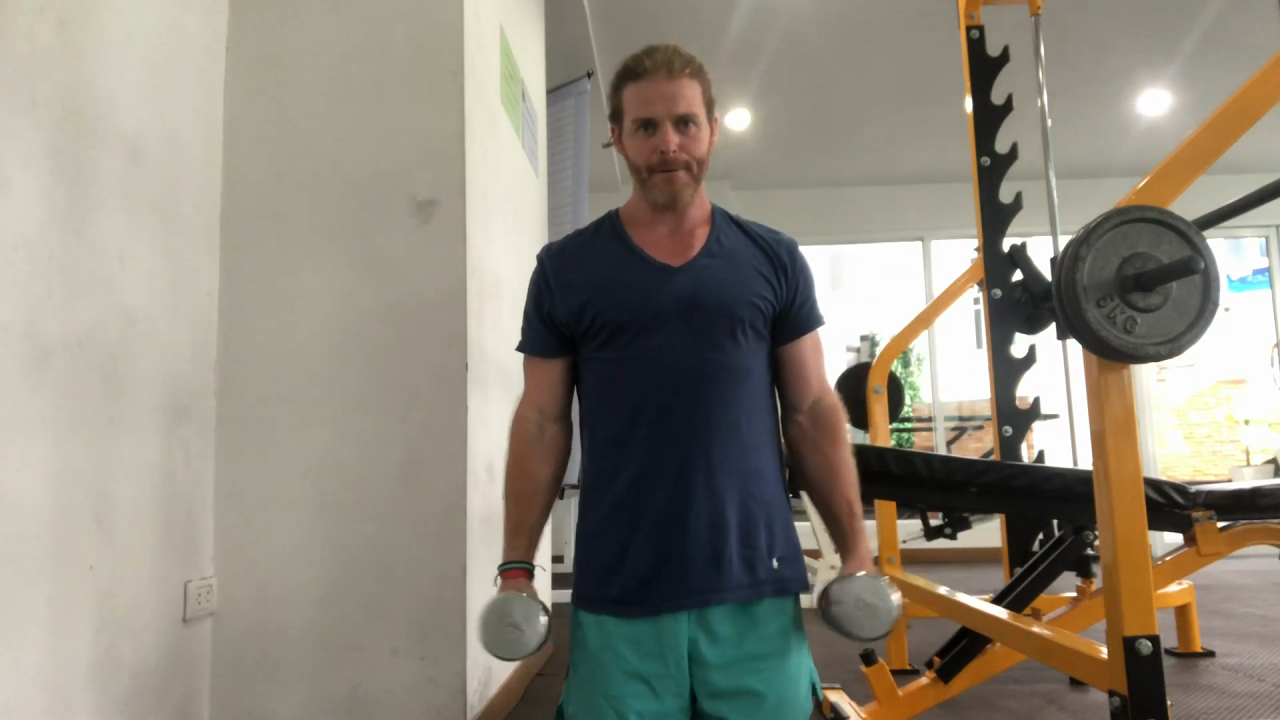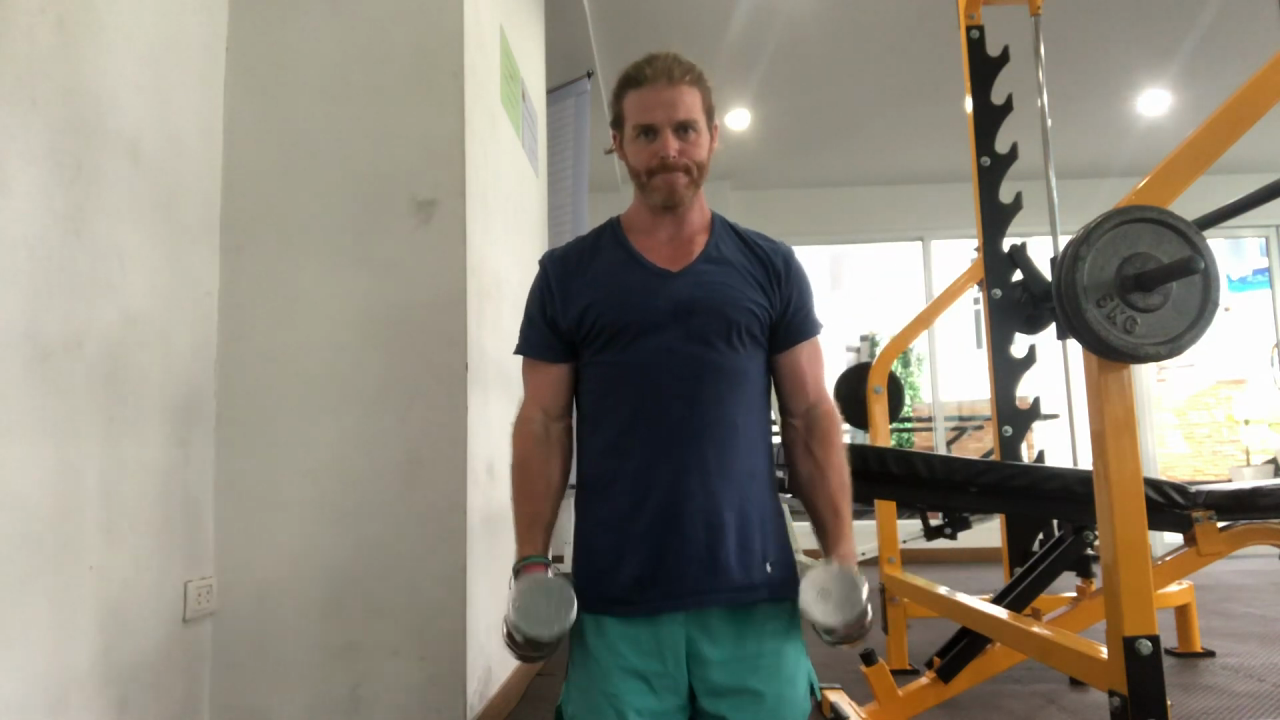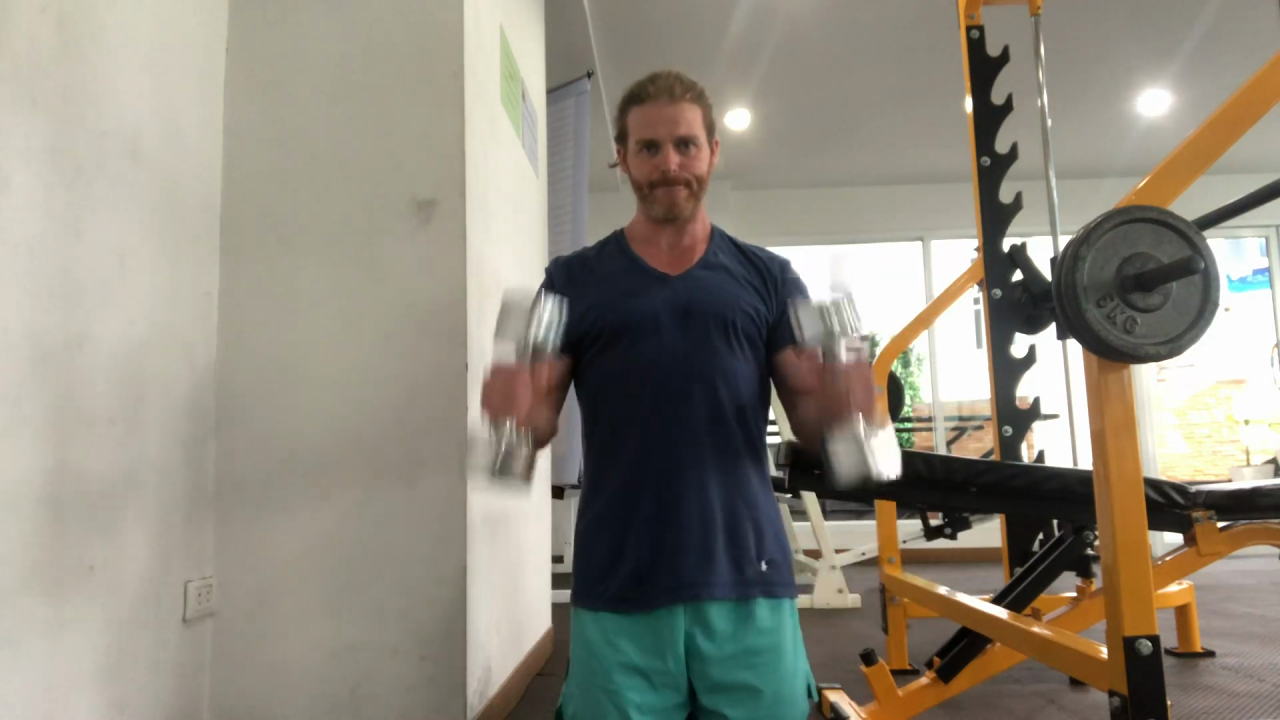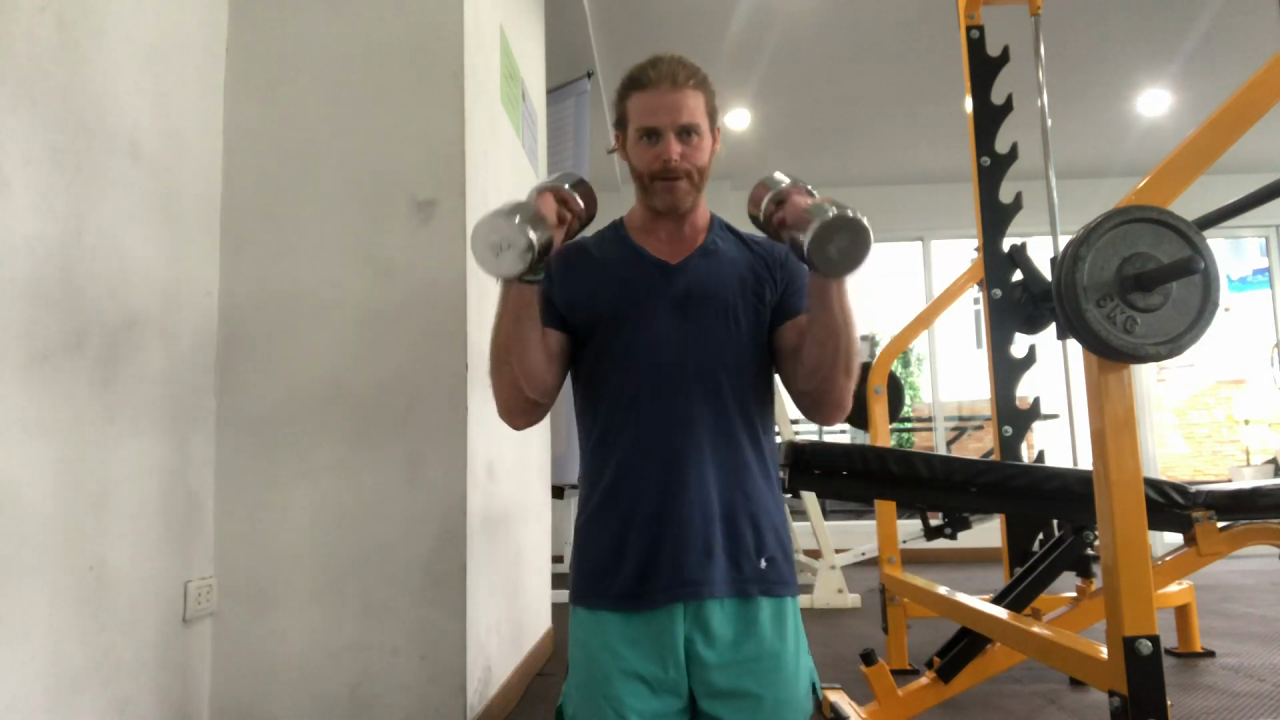
dt=0.4s
person 1, frame 1
left shoulder: (773, 259)
right shoulder: (565, 268)
left elbow: (812, 411)
right elbow: (542, 422)
left wrist: (855, 548)
right wrist: (516, 566)
left hip: (755, 584)
right hip: (618, 593)
person 1, frame 2
left shoulder: (770, 267)
right shoulder: (567, 273)
left elbow: (810, 417)
right elbow: (544, 424)
left wrist: (840, 551)
right wrist: (532, 562)
left hip: (751, 589)
right hip: (616, 594)
person 1, frame 3
left shoulder: (766, 277)
right shoulder: (574, 280)
left elbow: (811, 417)
right elbow: (536, 415)
left wrist: (841, 404)
right wrist: (513, 408)
left hip: (746, 581)
right hip: (617, 589)
person 1, frame 4
left shoulder: (768, 264)
right shoulder: (574, 267)
left elbow: (827, 402)
right elbow: (522, 404)
left wrist: (828, 269)
right wrist: (524, 271)
left hip: (748, 573)
right hip: (619, 583)
